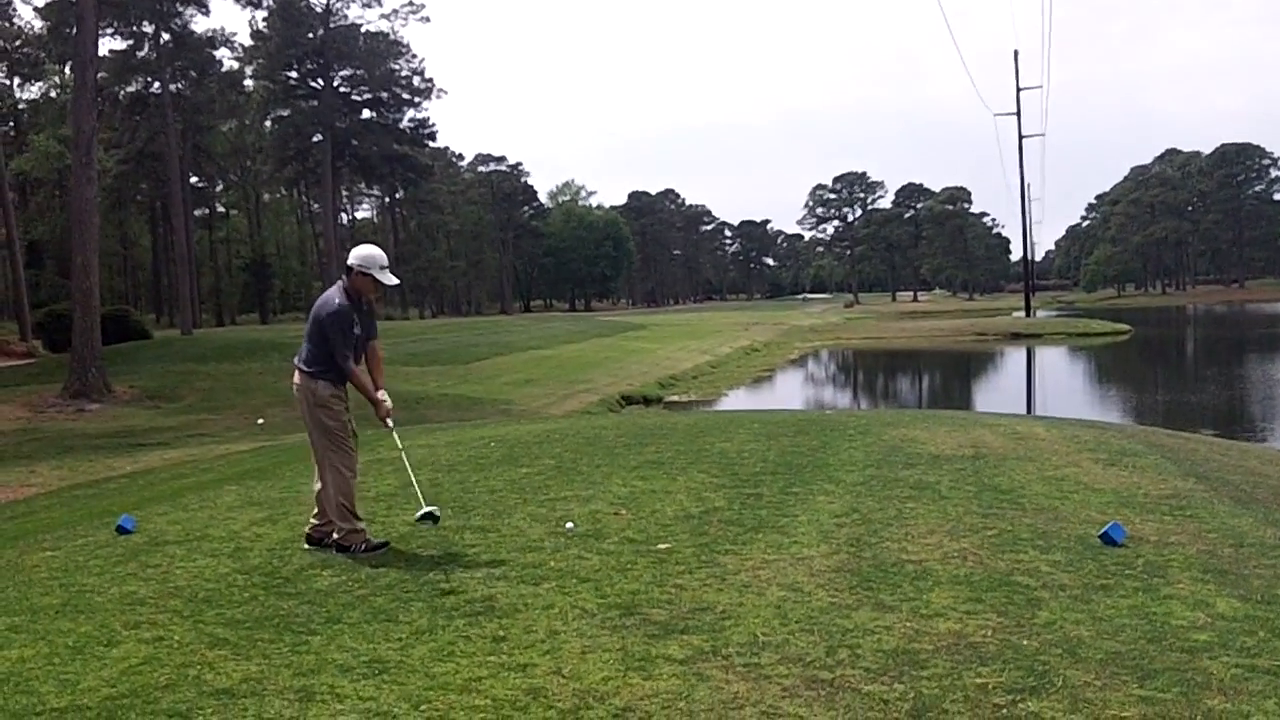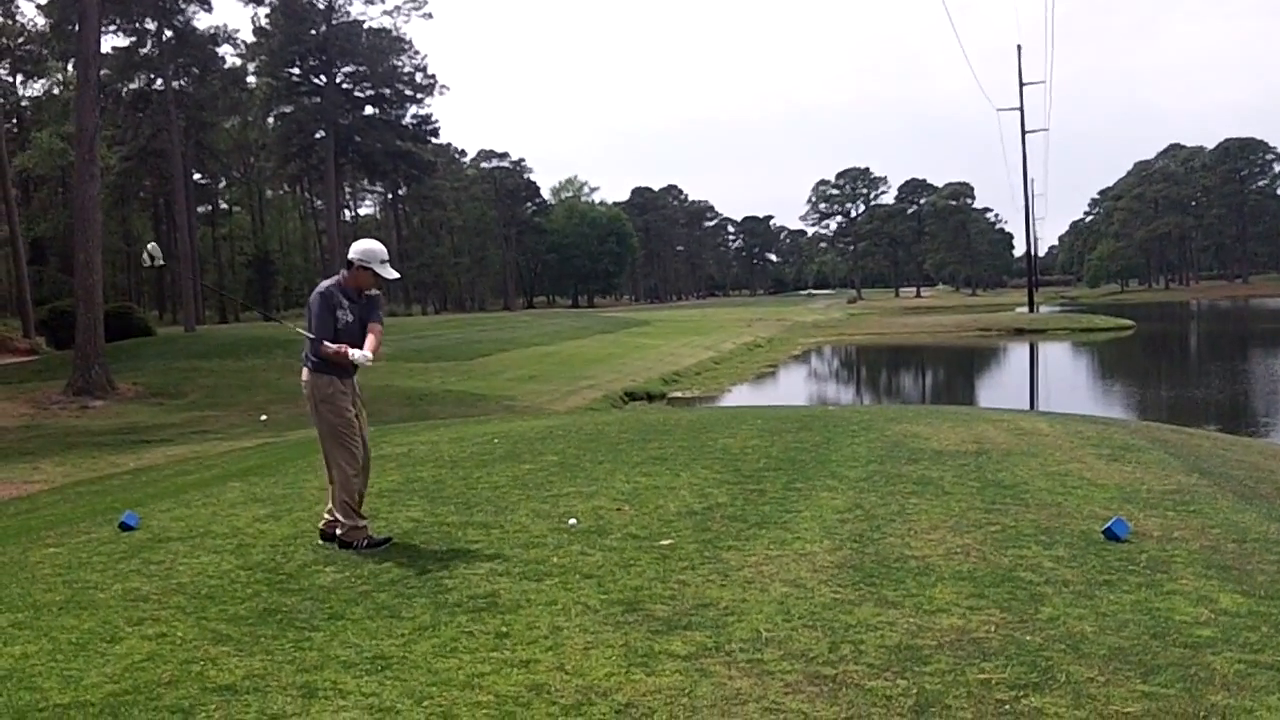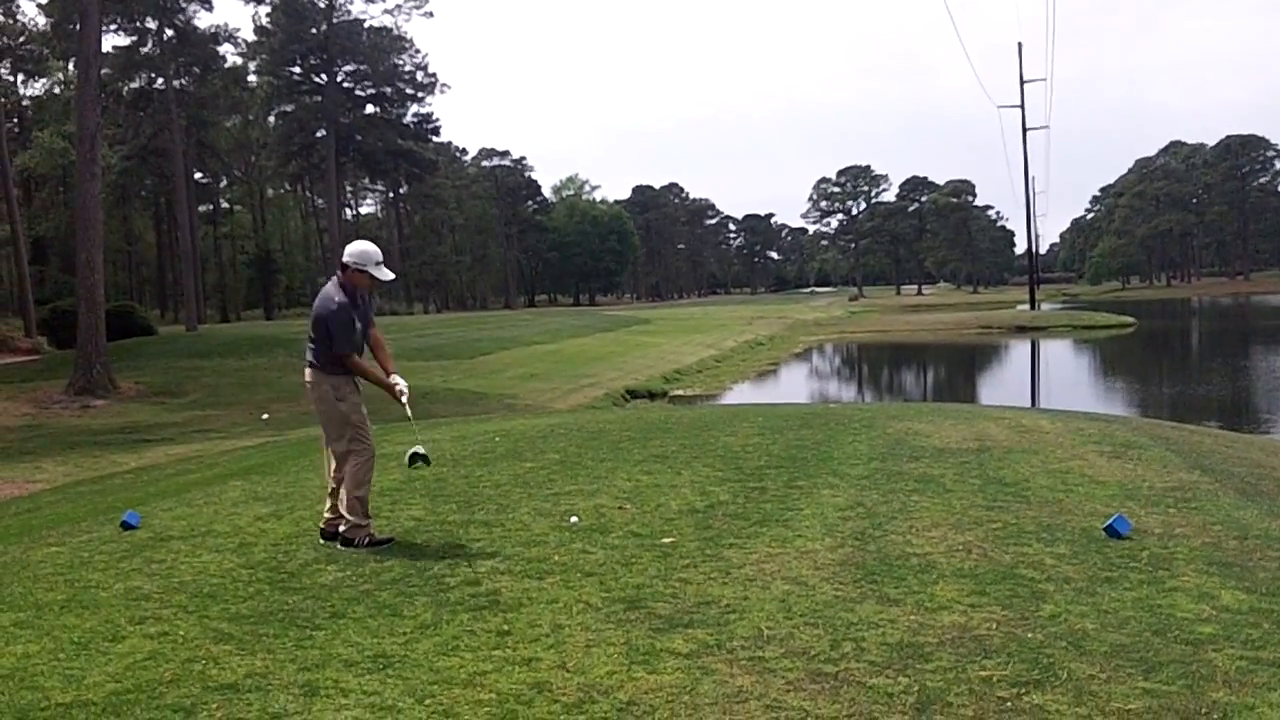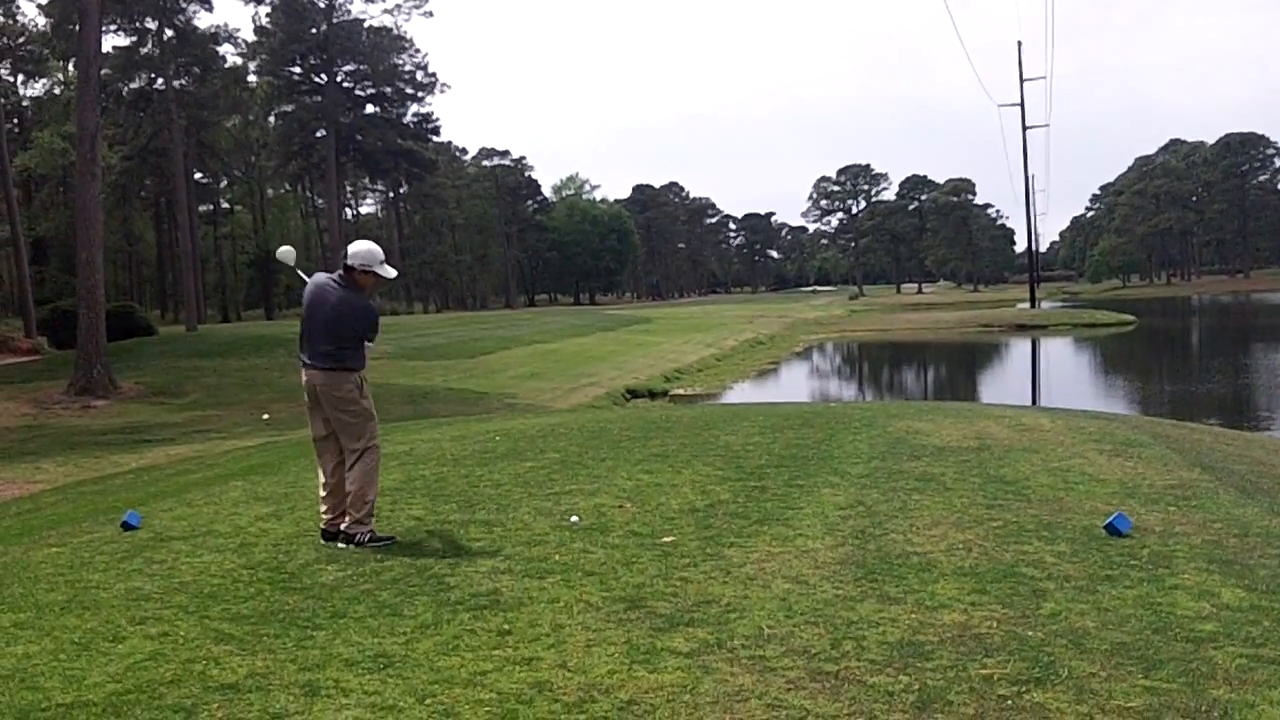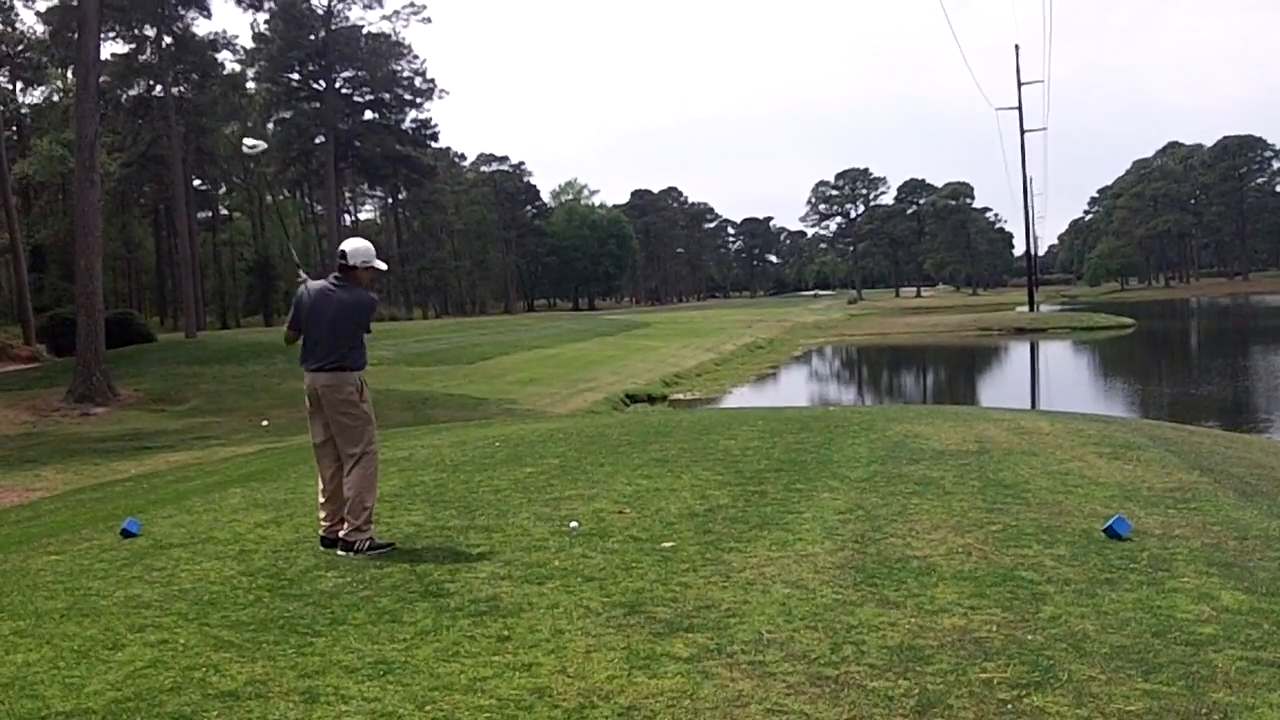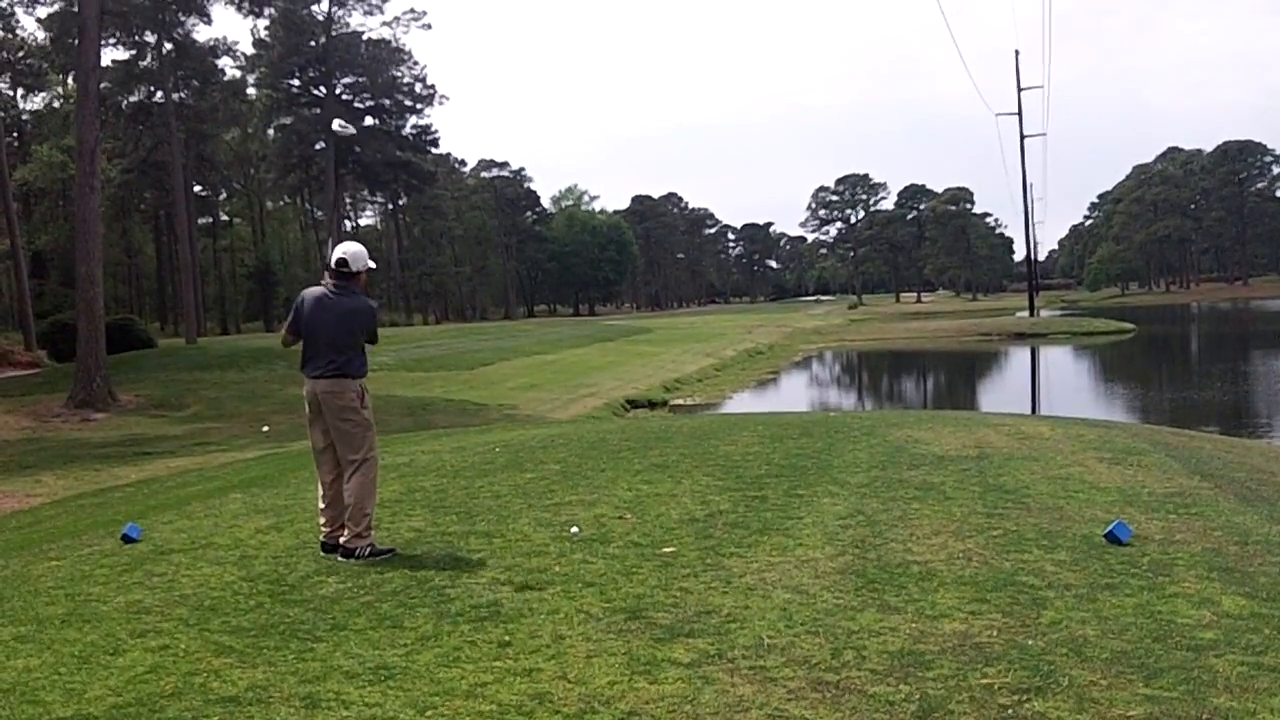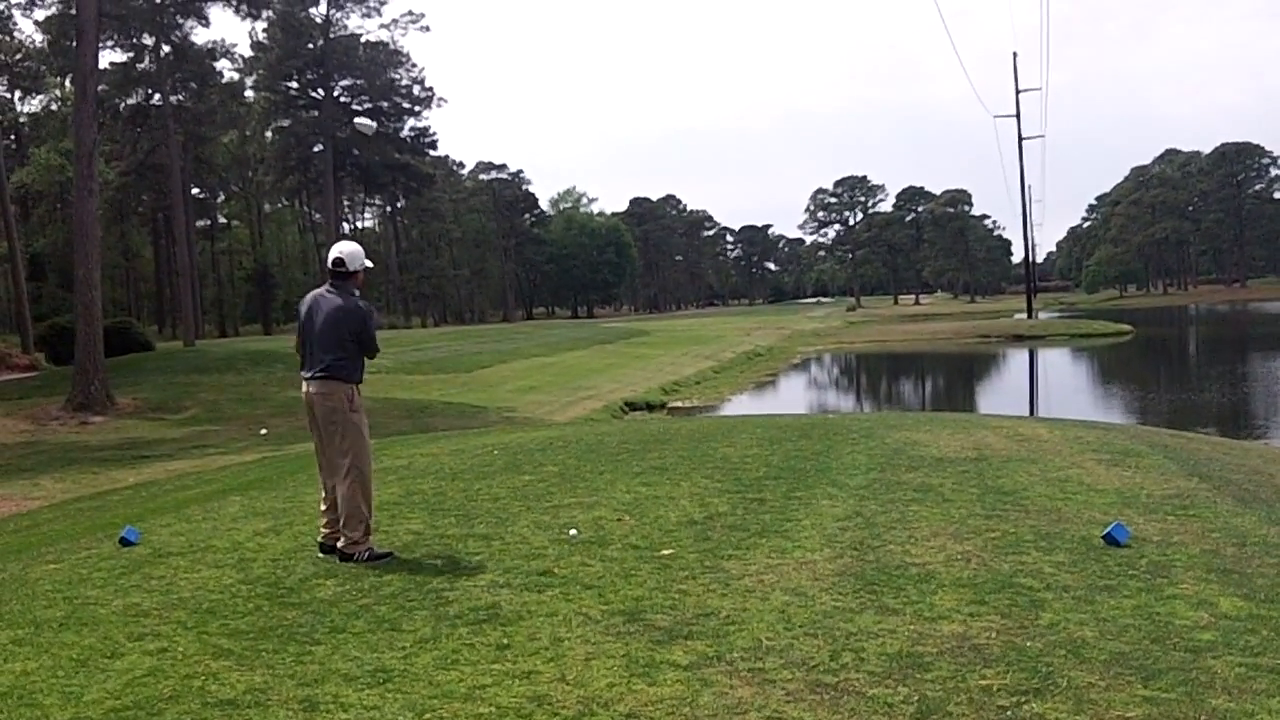
dt=0.3s
person 1, frame 1
left shoulder: (364, 303)
right shoulder: (335, 307)
left elbow: (372, 347)
right elbow: (344, 363)
left wrist: (381, 391)
right wrist: (374, 398)
left hip: (334, 386)
right hip: (318, 386)
left knee: (332, 460)
right knee: (340, 460)
left ankle: (321, 528)
right ankle: (349, 536)
person 1, frame 2
left shoulder: (371, 298)
right shoulder: (325, 294)
left elbow: (374, 331)
right elbow: (320, 345)
left wrist: (364, 353)
right wrist: (340, 353)
left hip: (346, 380)
right hip: (325, 382)
left knee: (358, 456)
right knee: (346, 458)
left ankle: (333, 524)
right ankle: (350, 533)
person 1, frame 3
left shoulder: (355, 294)
right shoulder: (337, 305)
left elbow: (374, 335)
right elbow: (348, 358)
left wrist: (393, 375)
right wrist: (385, 385)
left hip: (330, 379)
right hip: (332, 383)
left knee: (342, 454)
right knee: (357, 452)
left ankle: (333, 522)
right ankle: (354, 531)
person 1, frame 4
left shoulder: (316, 282)
right shoulder: (362, 307)
right elbow: (370, 337)
left hip: (312, 376)
right hip: (342, 381)
left knee: (330, 454)
right knee: (364, 451)
left ankle: (332, 523)
right ankle: (356, 528)
person 1, frame 5
left shoulder: (307, 291)
right shoulder: (366, 301)
left elbow: (289, 337)
left hip: (313, 380)
right hip: (345, 382)
left knee: (328, 459)
right knee: (360, 457)
left ankle: (331, 529)
right ankle: (354, 535)
person 1, frame 6
left shoulder: (308, 298)
right shoulder: (366, 309)
left elbow: (287, 340)
left hip: (314, 387)
right hip: (346, 389)
left knee: (328, 465)
right knee: (360, 463)
left ankle: (331, 534)
right ankle: (355, 541)
person 1, frame 7
left shoulder: (309, 301)
right shoulder: (357, 309)
left elbow: (299, 347)
right elbow: (371, 352)
left hip: (312, 387)
right hip: (339, 392)
left knee: (331, 467)
right knee: (354, 466)
left ankle: (330, 536)
right ankle: (353, 544)
